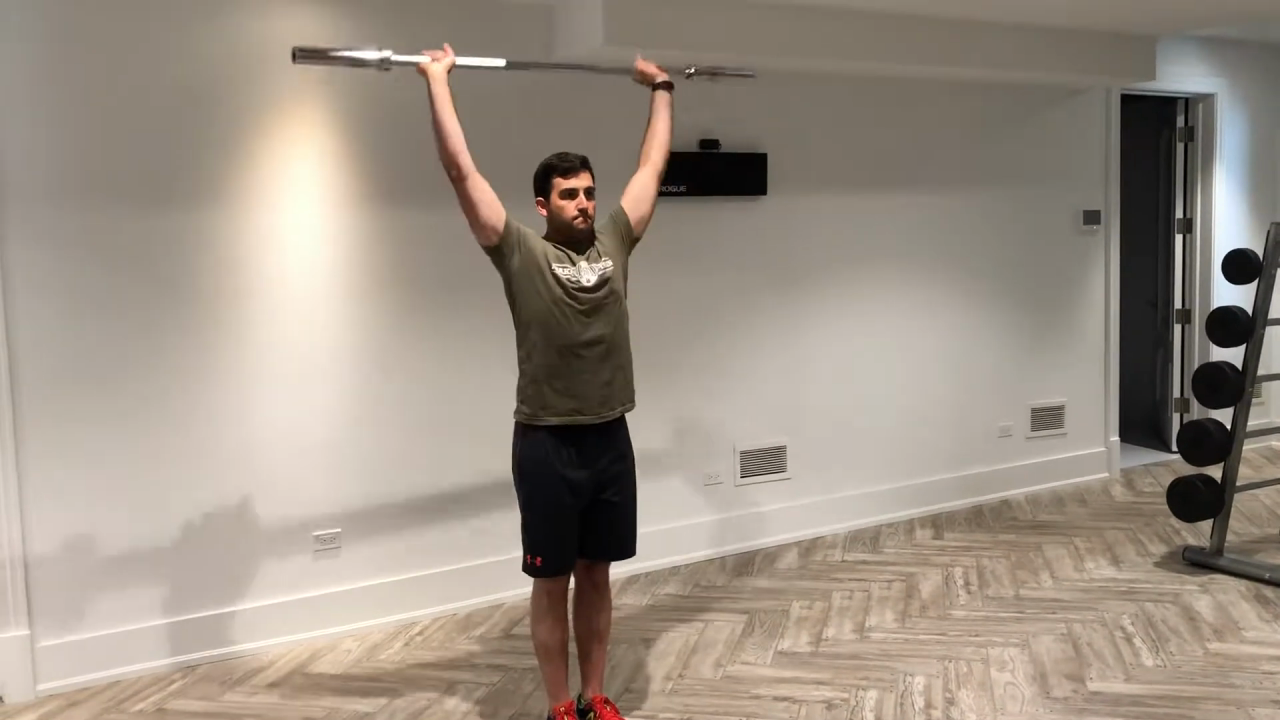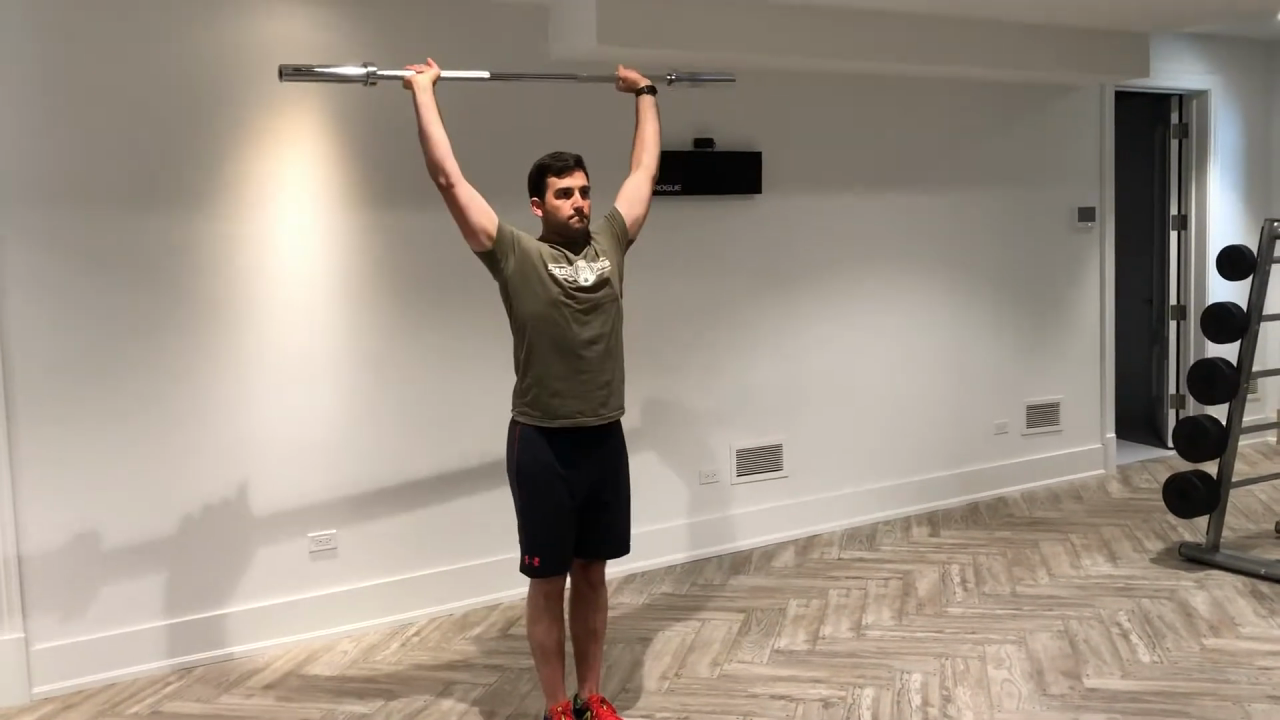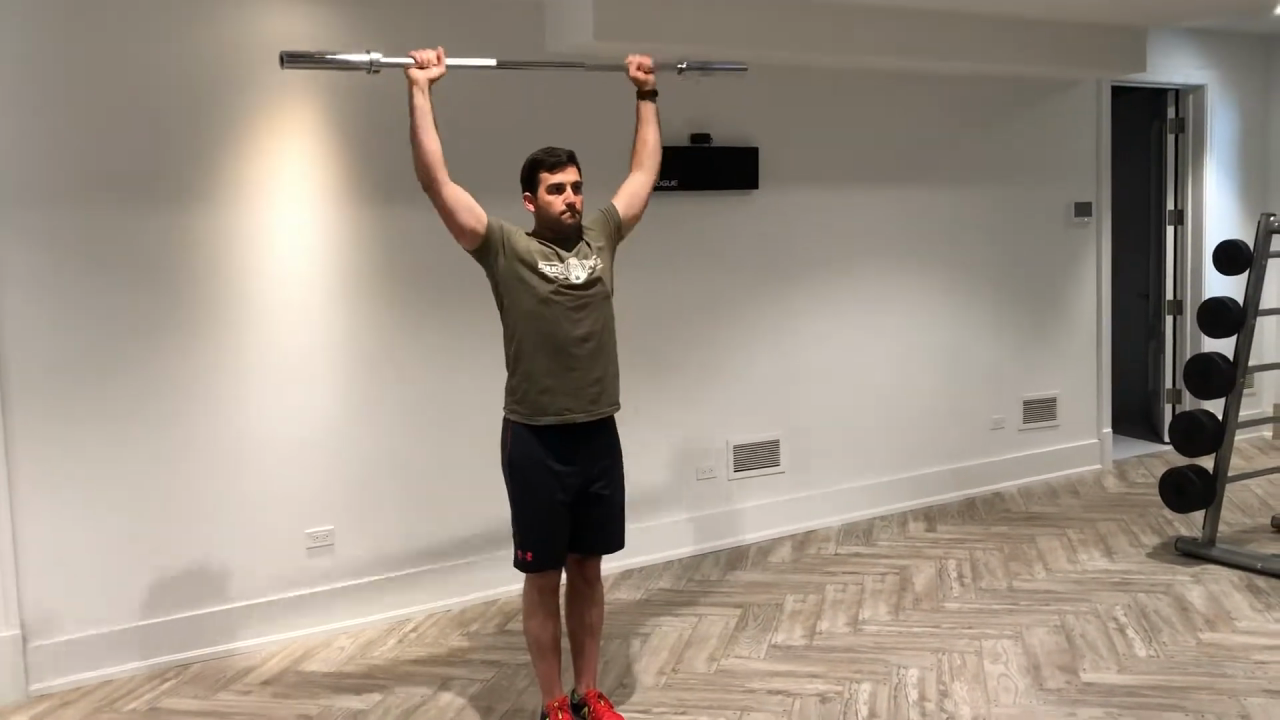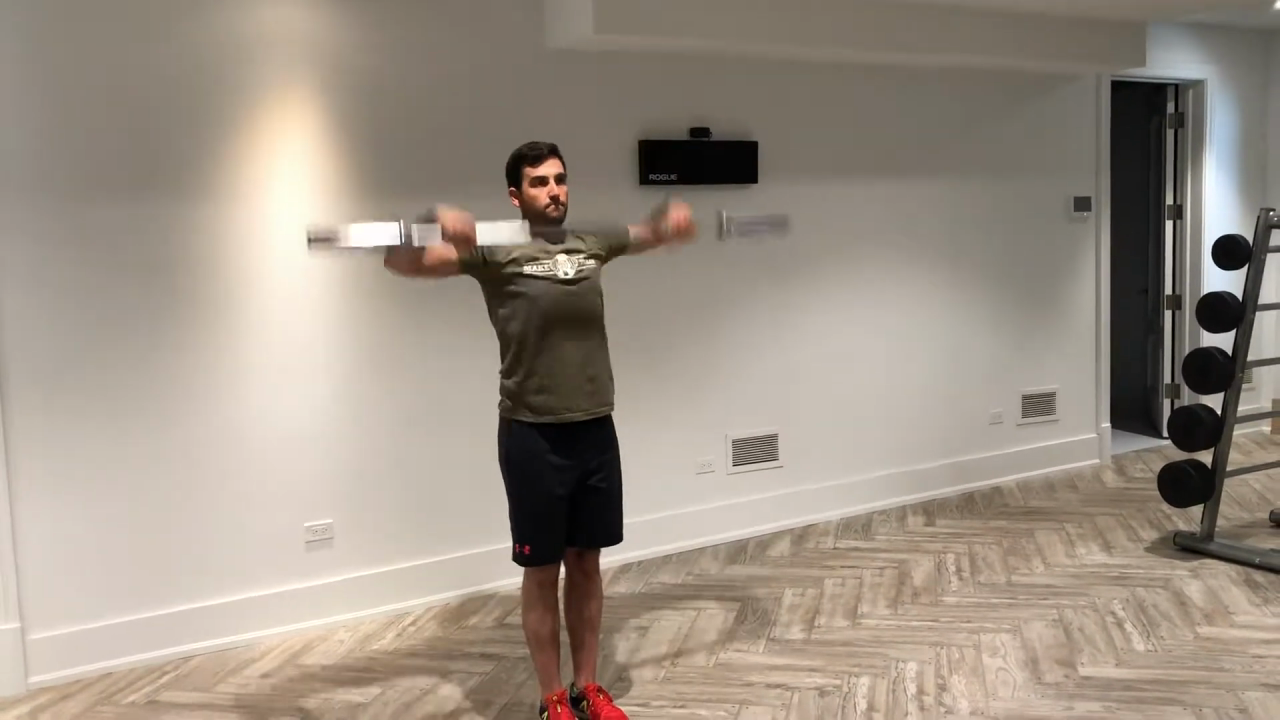
dt=0.3s
person 1, frame 1
left shoulder: (614, 241)
right shoulder: (519, 251)
left elbow: (652, 165)
right elbow: (461, 169)
left wrist: (660, 89)
right wrist: (438, 80)
left hip: (610, 438)
right hip: (547, 444)
left knee: (596, 574)
right knee: (551, 581)
person 1, frame 2
left shoulder: (610, 241)
right shoulder: (514, 254)
left elbow: (644, 168)
right elbow: (449, 178)
left wrist: (643, 93)
right wrist: (423, 92)
left hip: (605, 439)
right hip: (542, 443)
left knee: (592, 575)
right knee: (548, 581)
person 1, frame 3
left shoulder: (602, 235)
right shoulder: (506, 247)
left elbow: (645, 173)
right elbow: (434, 180)
left wrist: (643, 94)
right wrist: (422, 90)
left hip: (599, 435)
right hip: (536, 441)
left knee: (587, 568)
right knee: (544, 577)
person 1, frame 4
left shoulder: (592, 244)
right shoulder: (493, 252)
left elbow: (645, 231)
right elbow: (402, 259)
left wrist: (671, 222)
right wrist: (439, 230)
left hip: (595, 429)
right hip: (532, 435)
left knee: (586, 561)
right knee: (542, 570)
